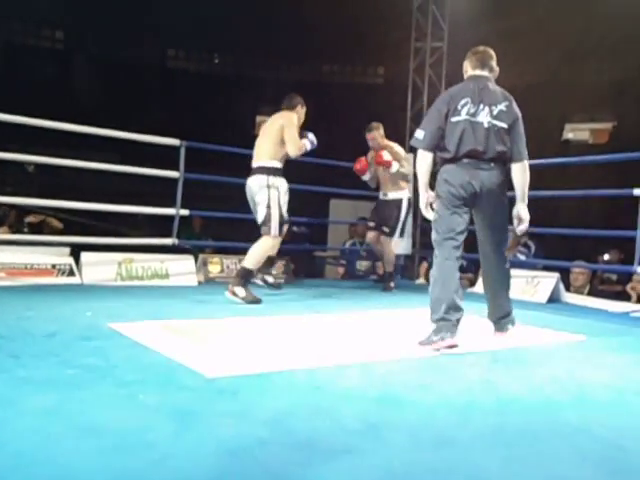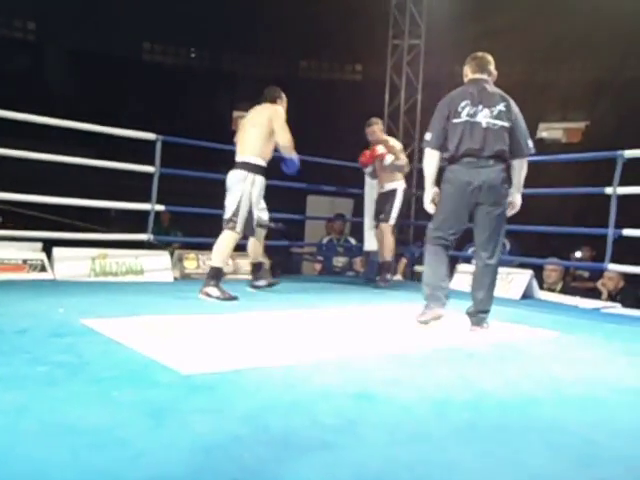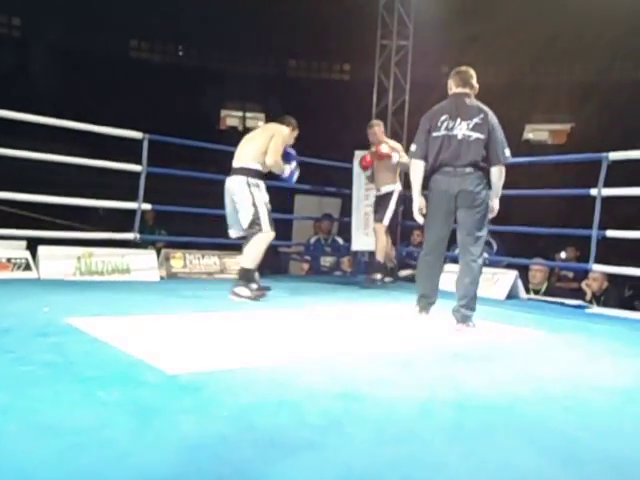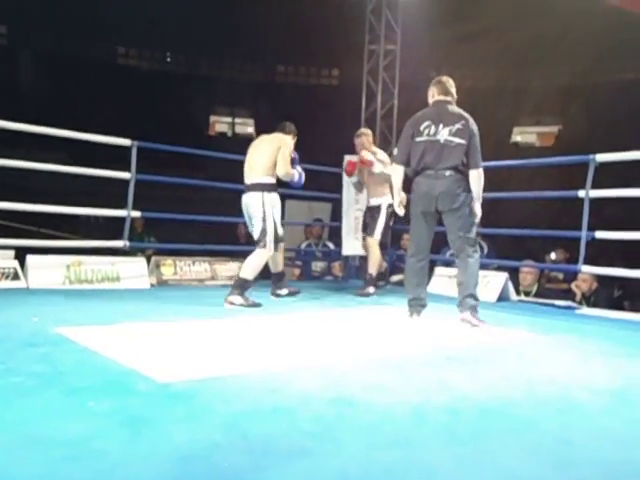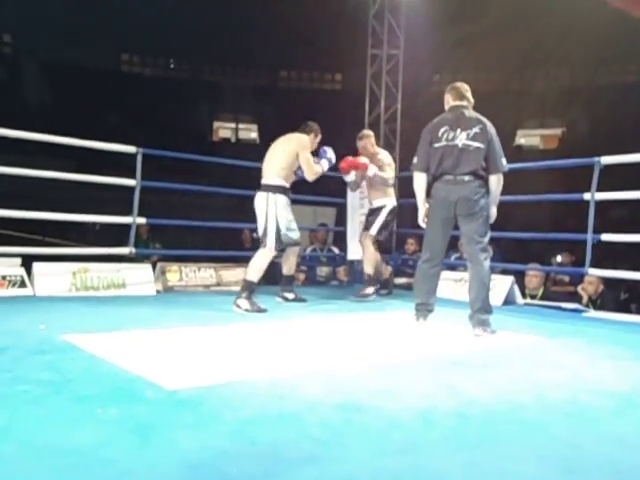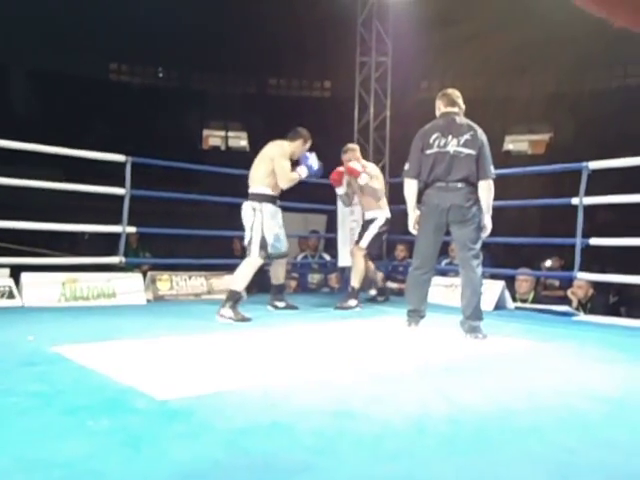
dt=0.4s
person 1, frame 1
left shoulder: (450, 97)
right shoulder: (507, 102)
left elbow: (425, 148)
right elbow: (519, 159)
left wrist: (423, 188)
right wrist: (522, 202)
left hip: (454, 176)
right hip: (492, 180)
left knee: (446, 250)
right knee: (495, 253)
left ankle: (444, 327)
right ankle: (502, 320)
person 1, frame 2
left shoulder: (452, 100)
right shoulder: (506, 103)
left elbow: (433, 148)
right elbow: (520, 155)
left wrist: (429, 185)
right wrist: (516, 191)
left hip: (459, 174)
right hip: (494, 176)
left knee: (438, 239)
right knee: (488, 251)
left ankle: (435, 302)
right ankle: (479, 316)
person 1, frame 3
left shoulder: (434, 114)
right shoulder: (485, 115)
left elbow: (418, 159)
right elbow: (498, 163)
left wrist: (416, 196)
right wrist: (495, 195)
left hip: (441, 183)
right hip: (474, 184)
left knee: (433, 246)
right knee: (471, 251)
left ankle: (424, 303)
right ankle: (464, 313)
person 1, frame 4
left shoulder: (417, 120)
right shoulder: (466, 121)
left elbow: (399, 162)
right elbow: (475, 167)
right wrist: (477, 200)
left hip: (423, 186)
right hip: (455, 187)
left knee: (418, 249)
right knee: (466, 248)
left ankle: (415, 307)
right ankle: (468, 305)
person 1, frame 5
left shoulder: (434, 126)
right shoulder: (484, 126)
left elbow: (420, 170)
right elbow: (496, 172)
left wrist: (421, 203)
right wrist: (493, 203)
left hip: (441, 192)
right hip: (473, 192)
left knee: (431, 254)
right knee: (478, 256)
left ankle: (422, 312)
right ankle: (480, 320)
person 1, frame 6
left shoulder: (426, 133)
right shoulder: (475, 132)
left elbow: (411, 177)
right elbow: (486, 179)
left wrist: (412, 210)
right wrist: (487, 213)
left hip: (433, 199)
right hip: (465, 200)
left knee: (422, 261)
right knee: (470, 262)
left ankle: (413, 318)
right ankle: (472, 325)
person 2, frame 1
left shoulder: (271, 122)
right shoulder: (289, 119)
right elbow: (293, 151)
left wrist: (297, 140)
right wrist: (305, 143)
left hip: (257, 180)
right hip: (268, 180)
left knee: (280, 226)
right knee: (272, 235)
left ankle: (265, 271)
right ankle: (238, 283)
person 2, frame 2
left shoulder: (253, 112)
right shoulder: (275, 110)
left elbow: (238, 138)
right elbow: (285, 141)
right wrist: (292, 156)
left hip: (240, 173)
right hip: (250, 175)
left knee: (259, 227)
right knee: (234, 228)
left ankle: (257, 276)
right ankle: (210, 284)
person 2, frame 3
left shoulder: (263, 131)
right shoulder: (281, 130)
right elbow: (271, 160)
left wrist: (281, 163)
right wrist: (286, 170)
left hip: (235, 180)
right hip: (247, 181)
left knee: (252, 233)
right knee: (265, 232)
left ankle: (251, 279)
right ankle: (241, 284)
person 2, frame 4
left shoulder: (261, 140)
right shoulder: (285, 140)
right elbow: (283, 172)
left wrist: (287, 164)
right wrist: (295, 174)
left hip: (251, 195)
right hip: (264, 196)
left knee: (277, 241)
right knee: (266, 247)
left ankle: (279, 287)
right ankle: (235, 293)
person 2, frame 5
left shoulder: (289, 141)
right shoulder: (301, 140)
right elbow: (311, 175)
left wrist: (306, 167)
right wrist: (325, 163)
left hip: (280, 198)
right hip: (272, 196)
left knee: (293, 242)
right knee: (269, 248)
left ankle: (286, 290)
right ankle: (243, 298)
person 2, frame 6
left shoulder: (277, 148)
right shoulder: (282, 148)
right elbow: (285, 182)
left wrist: (305, 168)
right wrist: (304, 170)
left hip: (267, 206)
right hip: (260, 206)
left knee: (280, 253)
right knee: (256, 256)
left ankle: (277, 299)
right ankle: (228, 307)
person 3, frame 1
left shoulder: (397, 151)
right shoulder: (371, 155)
left elbow: (408, 177)
left wrist: (391, 165)
right wrist: (363, 173)
left hip: (399, 199)
right hip: (384, 199)
left knee: (385, 240)
right knee: (371, 239)
left ankle: (389, 279)
right ankle: (389, 270)
person 3, frame 2
left shoulder: (393, 144)
right shoulder: (373, 148)
left elbow: (404, 168)
left wrist: (386, 157)
right wrist: (366, 164)
left hip: (395, 190)
right hip: (382, 191)
left knee: (385, 227)
right knee: (379, 231)
left ankle: (387, 271)
right ankle: (383, 268)
person 3, frame 3
left shoulder: (393, 146)
right shoulder: (373, 152)
left elbow: (407, 164)
left wrist: (391, 156)
right wrist: (366, 169)
left hip: (392, 192)
right hip: (380, 194)
left knee: (379, 227)
right knee: (383, 234)
left ankle: (378, 270)
right ankle: (392, 270)
person 3, frame 4
left shoulder: (380, 157)
right shoulder: (362, 159)
left elbow: (393, 177)
right elbow: (359, 187)
left wrist: (372, 164)
right wrist: (352, 174)
left hip: (383, 205)
right hip: (371, 205)
left knee: (372, 241)
right knee: (367, 243)
left ankle: (370, 284)
right ankle: (380, 275)
person 3, frame 5
left shoulder: (384, 158)
right shoulder: (365, 161)
left elbow: (390, 182)
right elbow: (354, 187)
left wrist: (370, 168)
right wrist: (347, 173)
left hip: (386, 206)
right hip: (374, 207)
left knee: (365, 238)
right knee: (369, 244)
left ankle: (369, 284)
right ankle: (385, 284)
person 3, frame 6
left shoulder: (371, 170)
right shoulder: (351, 175)
left elbow: (379, 194)
right elbow: (347, 202)
left wrist: (361, 175)
right wrist: (338, 186)
left hip: (379, 218)
right hip: (369, 219)
left knee: (357, 252)
right knee: (365, 257)
left ankle: (352, 298)
right ankle: (382, 291)
